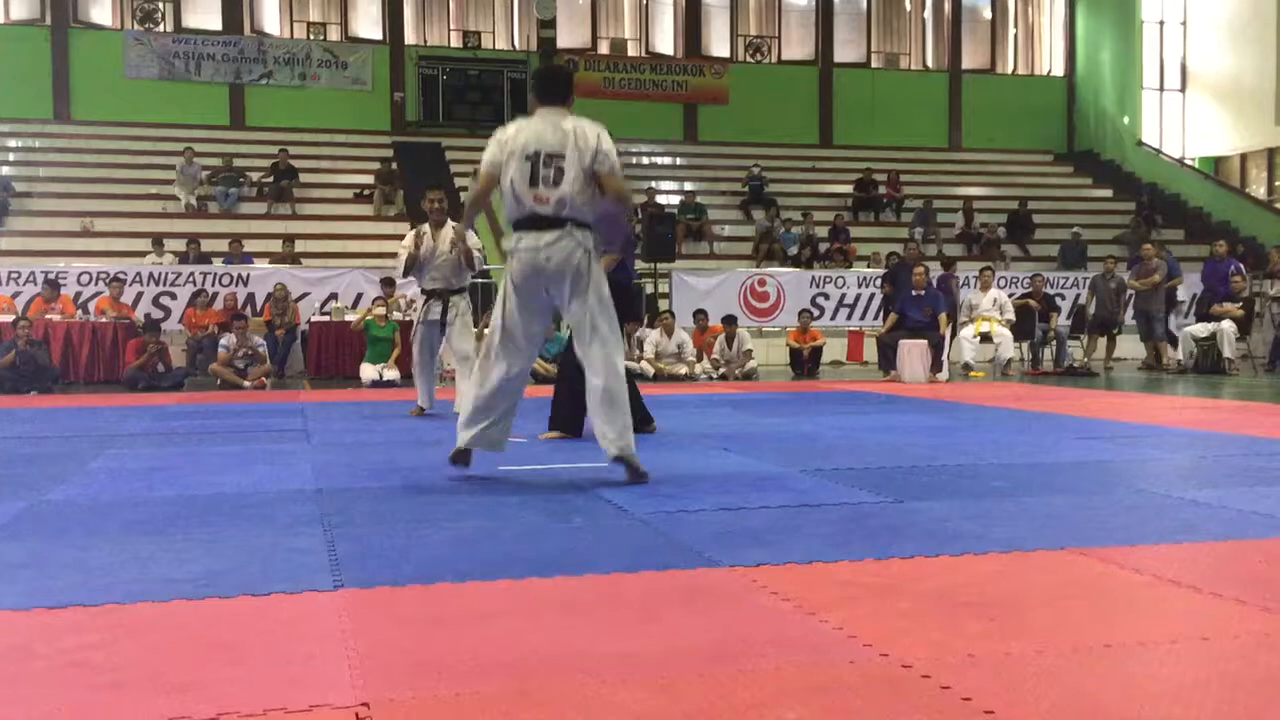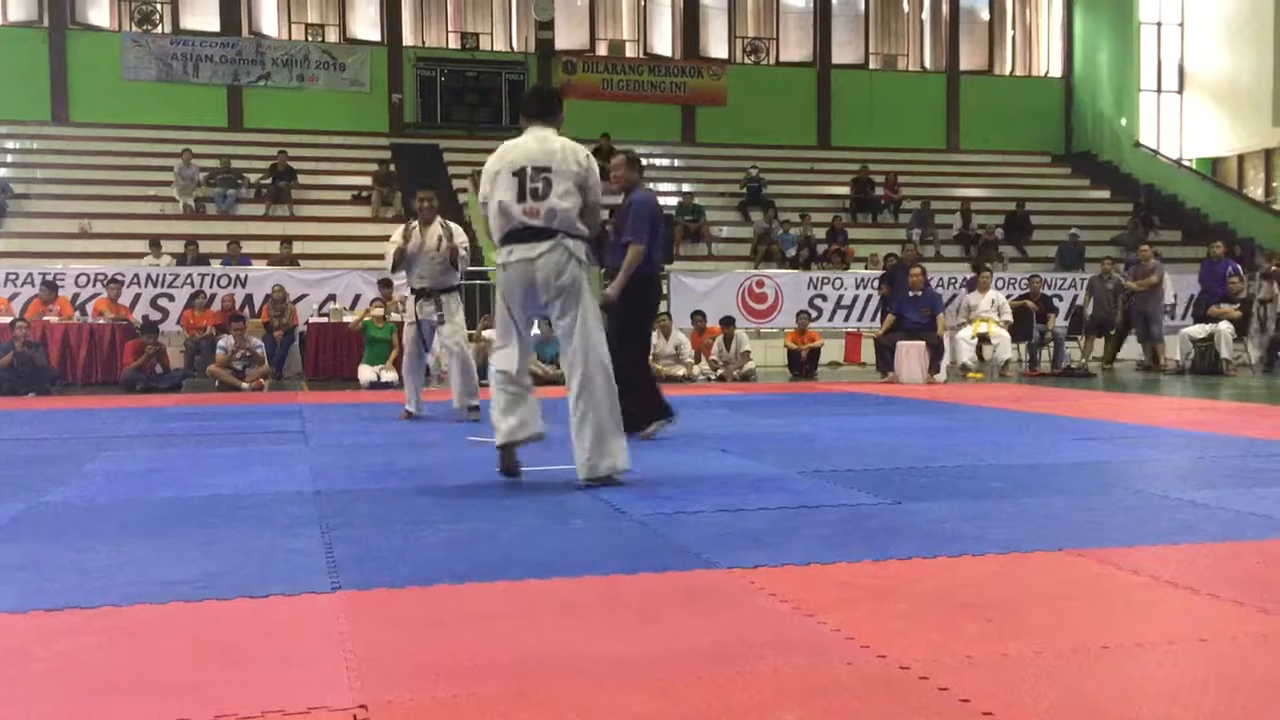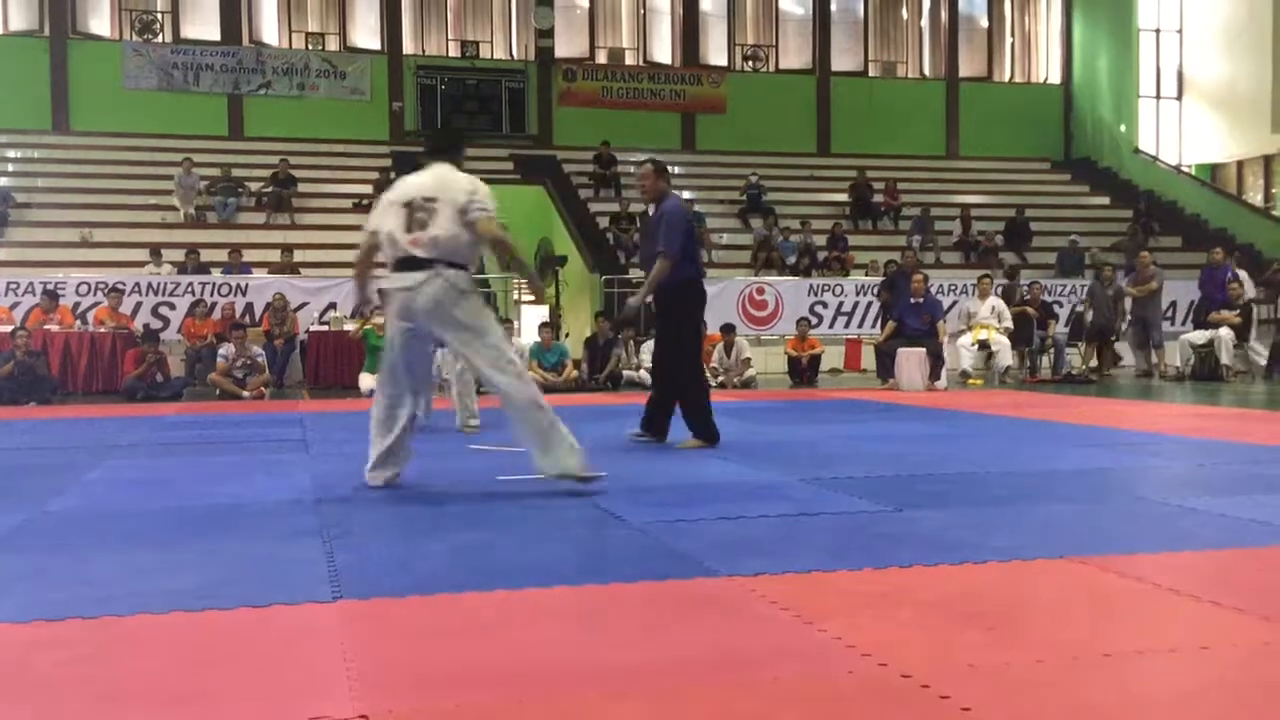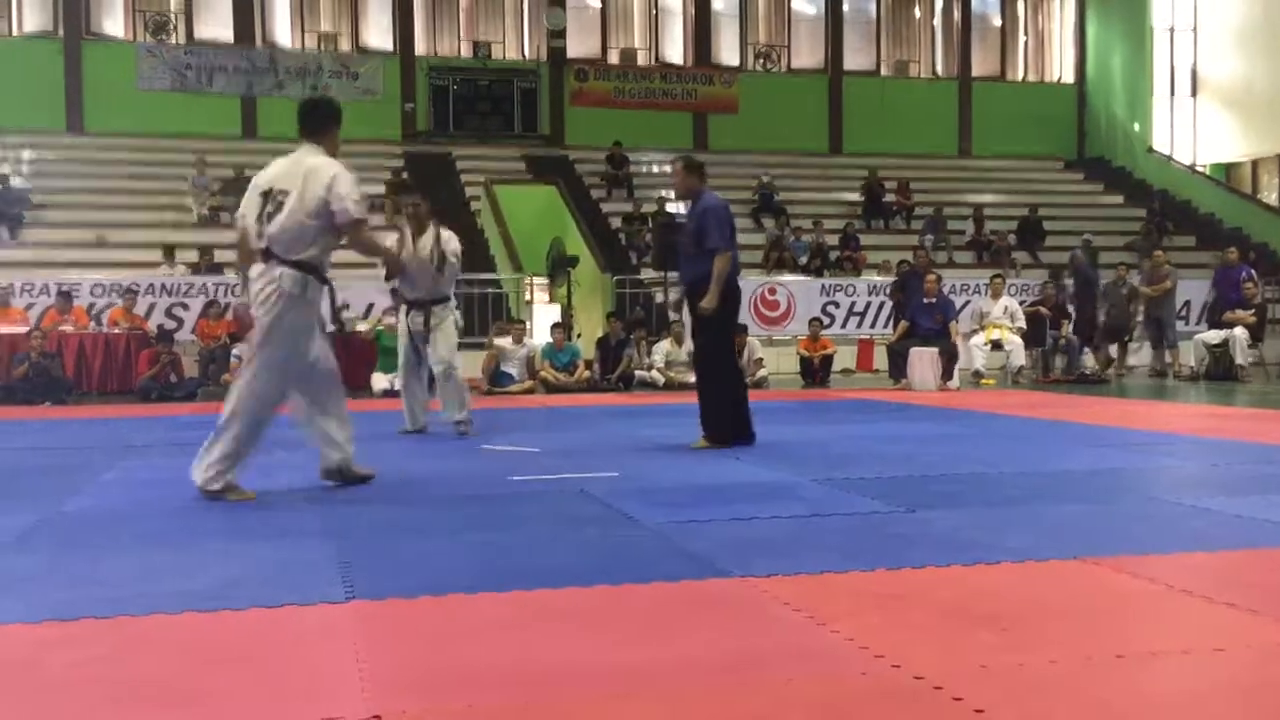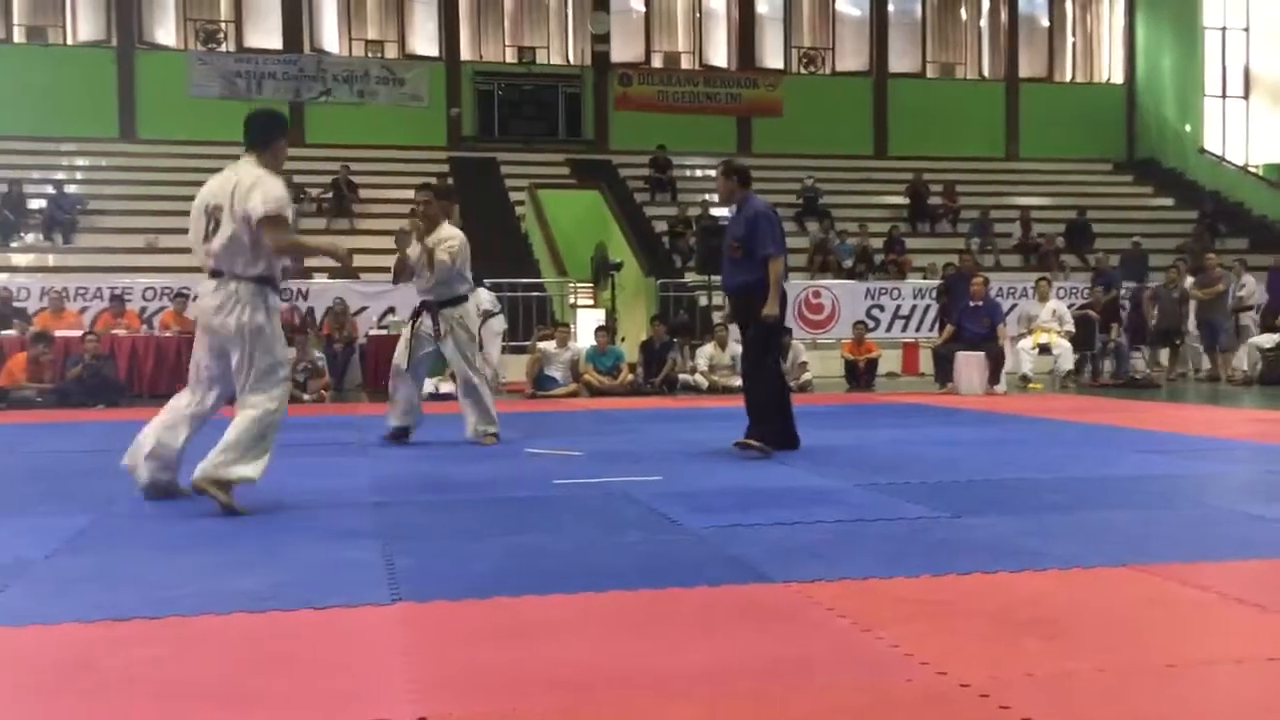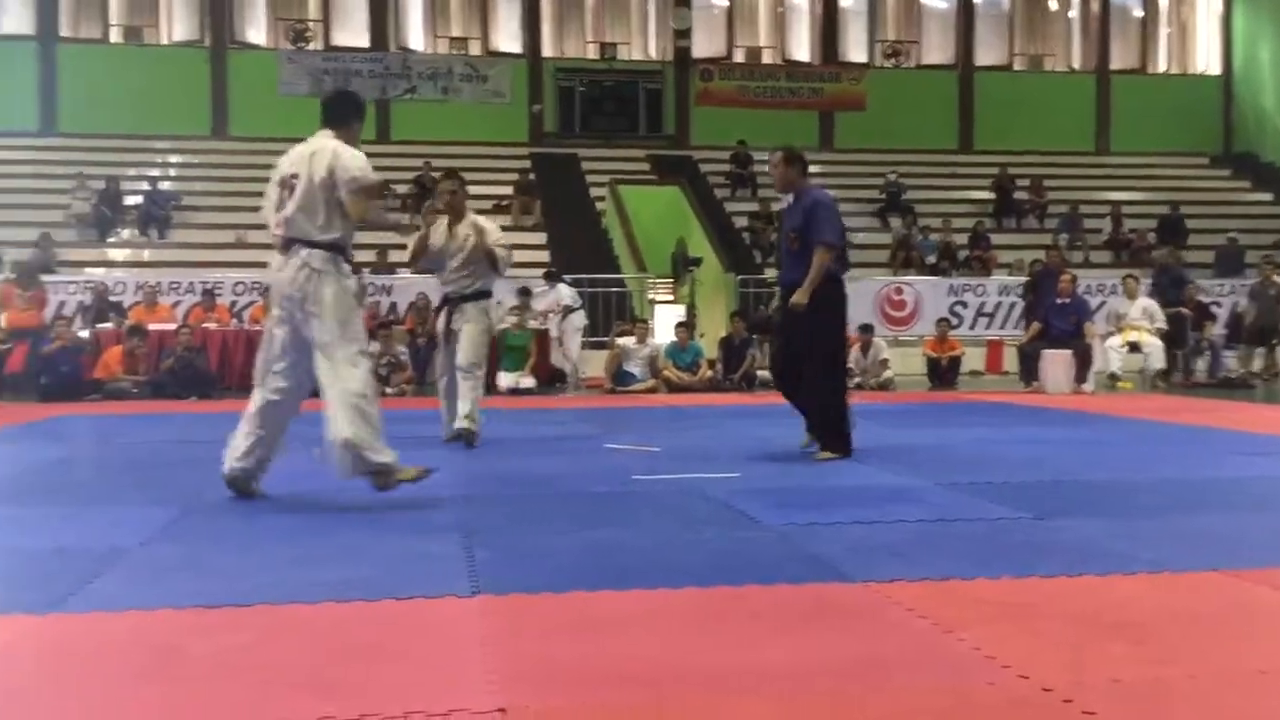
dt=0.4s
person 1, frame 1
left shoulder: (509, 135)
right shoulder: (590, 133)
left elbow: (483, 188)
right elbow: (616, 189)
left wrist: (464, 223)
right wrist: (632, 211)
left hip: (526, 249)
right hip: (573, 247)
left knee: (506, 351)
right knee: (601, 350)
left ankle: (471, 440)
right ankle: (619, 446)
person 1, frame 2
left shoulder: (500, 156)
right shoulder: (578, 154)
left elbow: (491, 223)
right elbow: (592, 221)
left hip: (514, 260)
right hip: (562, 257)
left knee: (508, 353)
right knee: (586, 360)
left ankle: (510, 437)
right ankle: (597, 464)
person 1, frame 3
left shoulder: (397, 188)
right shoulder: (470, 185)
left elbow: (366, 253)
right elbow: (493, 236)
left wrist: (362, 295)
right wrist: (531, 277)
left hip: (403, 291)
right hip: (449, 287)
left knee: (396, 386)
right knee: (508, 375)
left ankle: (381, 470)
right ankle: (562, 460)
person 1, frame 4
left shoulder: (270, 172)
right shoulder: (334, 175)
left elbow: (243, 239)
right elbow: (359, 240)
left wrist: (250, 284)
right wrist: (390, 257)
left hip: (267, 278)
right hip: (293, 286)
left knee: (320, 376)
right knee: (264, 386)
left ankle: (338, 460)
right ankle: (214, 474)
person 1, frame 5
left shoulder: (213, 185)
right shoulder: (265, 185)
left elbow: (201, 243)
right elbow: (277, 242)
right wrist: (328, 248)
left hip: (214, 296)
right hip: (248, 300)
left knee: (203, 391)
right knee: (266, 397)
left ankle: (151, 466)
right ankle: (218, 473)
person 1, frame 6
left shoulder: (290, 158)
right shoulder: (346, 157)
left elbow: (274, 219)
right elbow: (360, 212)
right wrist: (396, 224)
left hip: (288, 267)
right hip: (322, 268)
left knee: (278, 374)
right knee: (347, 362)
left ankle: (242, 465)
right ankle: (375, 462)
person 2, frame 1
left shoulder: (606, 213)
right shoulder: (612, 211)
left elbow: (611, 255)
left hip: (608, 295)
right hip: (621, 296)
left knee: (577, 361)
left ankle: (566, 426)
right ankle: (640, 420)
person 2, frame 2
left shoulder: (640, 201)
right shoulder: (636, 200)
left elbow: (638, 247)
left wrist: (618, 284)
right wrist: (619, 284)
left hip: (637, 287)
right hip: (634, 286)
left knee: (627, 354)
right knee: (629, 353)
left ankle: (657, 413)
right ankle: (635, 420)
person 2, frame 3
left shoulder: (672, 211)
right shoulder: (664, 209)
left elbow: (667, 259)
left wrist: (642, 294)
right wrist: (649, 292)
left hip: (682, 296)
right hip: (675, 295)
left knee: (686, 364)
right knee: (665, 363)
left ankle: (705, 432)
right ankle: (654, 426)
person 2, frame 4
left shoulder: (711, 207)
right shoulder: (698, 208)
left elbow: (723, 254)
left wrist: (712, 296)
right wrist: (684, 294)
left hip: (716, 297)
right hip: (705, 295)
left knee: (710, 363)
right knee: (723, 363)
left ankle: (717, 433)
right ankle: (738, 431)
person 2, frame 5
left shoulder: (759, 212)
right shoulder: (739, 215)
left elbow: (775, 258)
left wrist: (773, 301)
right wrist: (733, 304)
left hip: (762, 301)
right hip: (746, 301)
left knee: (758, 366)
right knee: (765, 367)
left ankle: (761, 435)
right ankle: (784, 436)
person 2, frame 6
left shoulder: (819, 202)
right shoulder: (791, 207)
left elbow: (826, 250)
left wrist: (806, 291)
right wrist: (783, 295)
left hip: (822, 296)
right hip: (795, 299)
left knee: (826, 371)
right knee: (784, 366)
left ankle: (836, 443)
right ankle: (820, 426)
person 3, frame 1
left shoulder: (462, 232)
right shoulder: (415, 236)
left elbow: (475, 266)
right elbow: (404, 271)
left wrist: (464, 246)
right wrist: (415, 251)
left hip: (456, 303)
right hip: (429, 303)
left knee: (464, 353)
right knee: (422, 356)
right ankle: (424, 402)
person 3, frame 2
left shoulder: (452, 230)
right shoulder: (404, 232)
left elbow: (461, 266)
right elbow: (393, 266)
left wrist: (450, 243)
right wrist: (404, 243)
left hip: (446, 300)
right hip: (418, 302)
left knee: (457, 349)
right knee: (412, 356)
left ankle: (470, 403)
right ankle: (412, 406)
person 3, frame 3
left shoulder: (453, 240)
right shoulder: (408, 241)
left elbow: (467, 265)
right elbow: (395, 267)
left hip: (451, 310)
right hip: (422, 312)
left knee: (459, 367)
right knee: (413, 367)
left ankle: (469, 419)
right ankle: (415, 413)
person 3, frame 4
left shoulder: (445, 237)
right shoulder: (398, 241)
left elbow: (449, 272)
left wrist: (436, 239)
right wrist: (400, 248)
left hip: (439, 311)
right hip: (411, 314)
left knee: (445, 364)
right knee: (410, 371)
left ankle: (460, 418)
right ankle: (415, 421)
person 3, frame 5
left shoulder: (453, 236)
right shoulder: (415, 240)
left elbow: (440, 269)
right elbow: (399, 274)
left wrist: (423, 242)
right wrist: (402, 250)
left hip: (454, 314)
right hip: (426, 314)
left knee: (467, 372)
right knee: (403, 367)
left ankle: (485, 428)
right ankle: (402, 425)
person 3, frame 6
left shoulder: (484, 228)
right shoulder: (436, 230)
left elbow: (502, 264)
right elbow: (415, 261)
left wrist: (482, 244)
right wrist: (426, 231)
left hip: (476, 307)
right hip: (449, 308)
left knee: (468, 364)
right knee: (447, 371)
left ankle: (468, 426)
right ankle: (459, 425)
